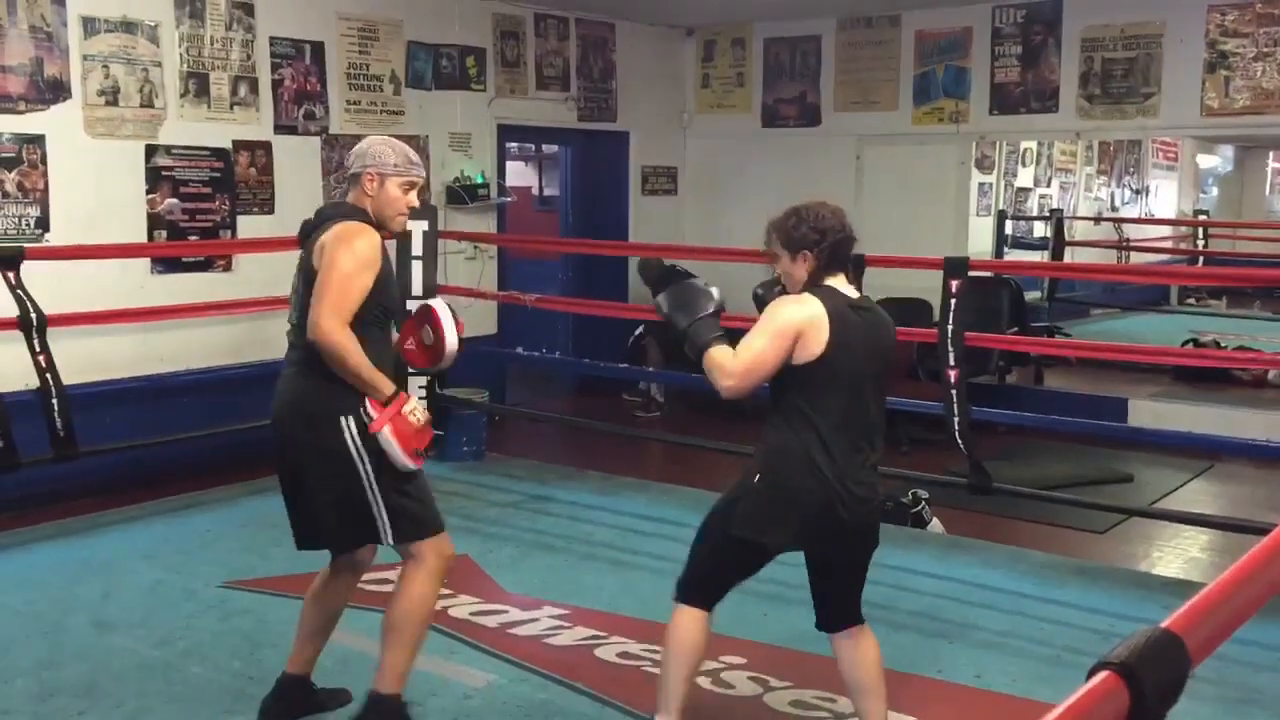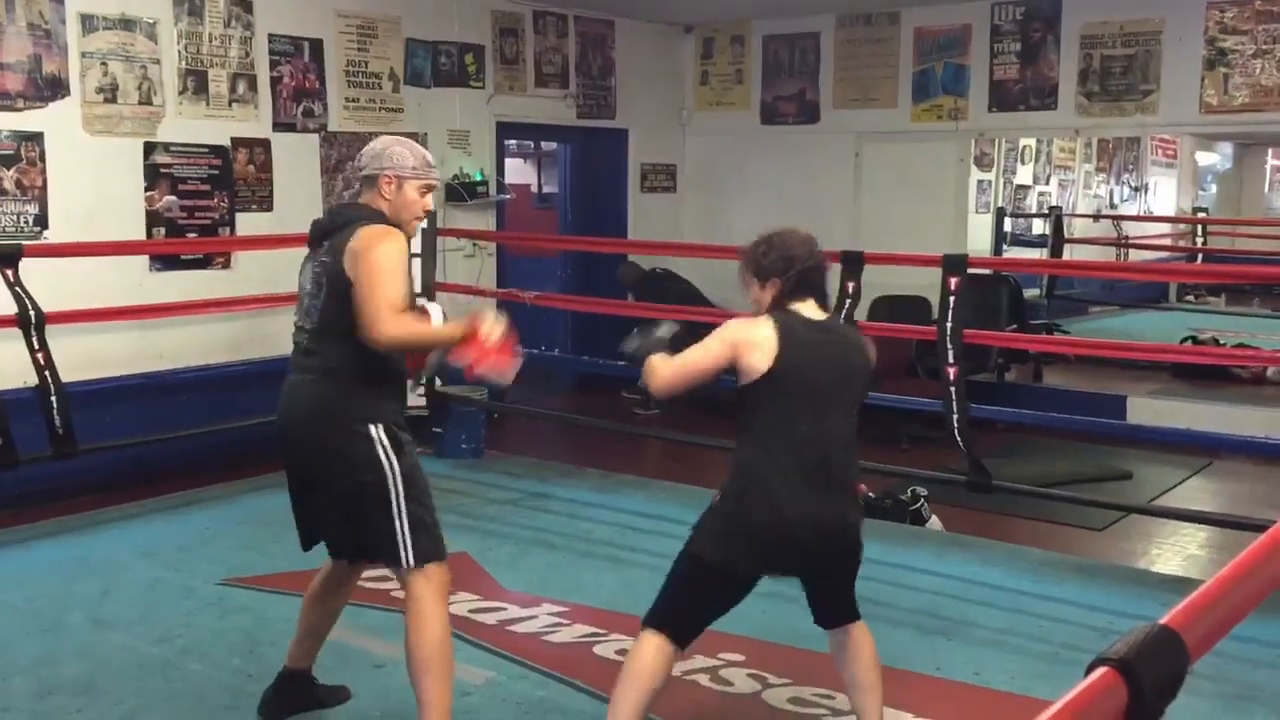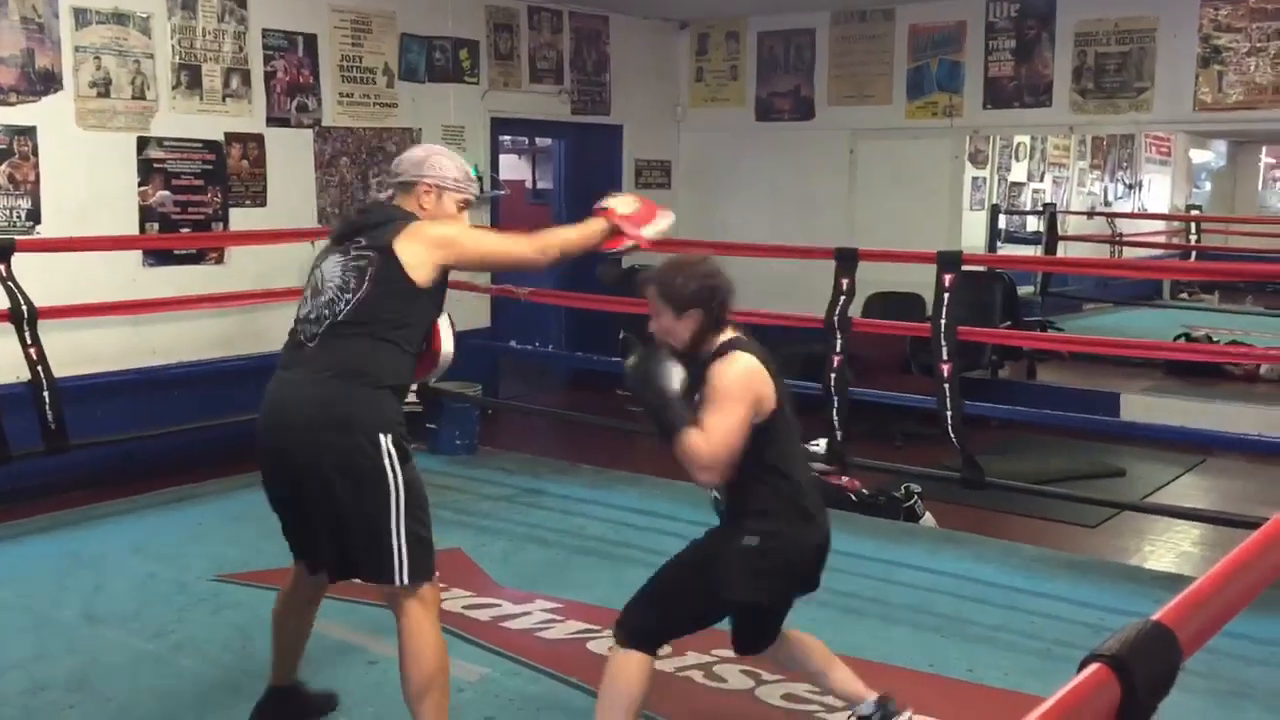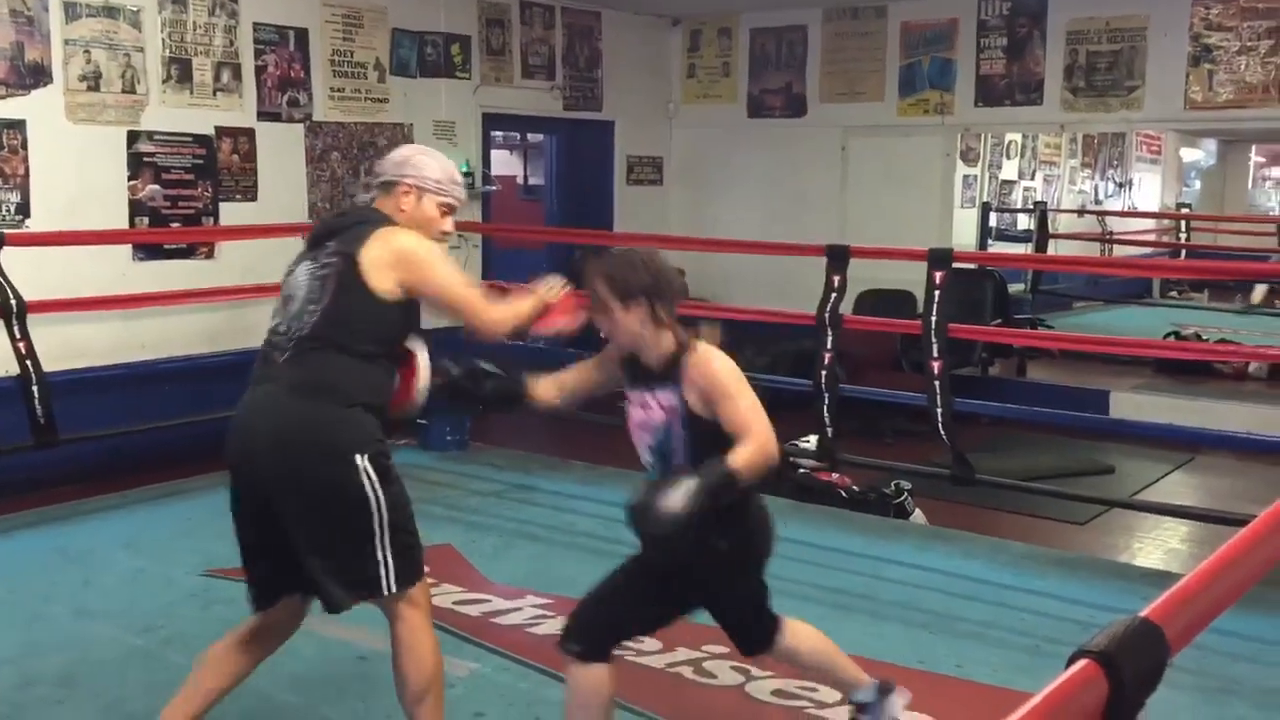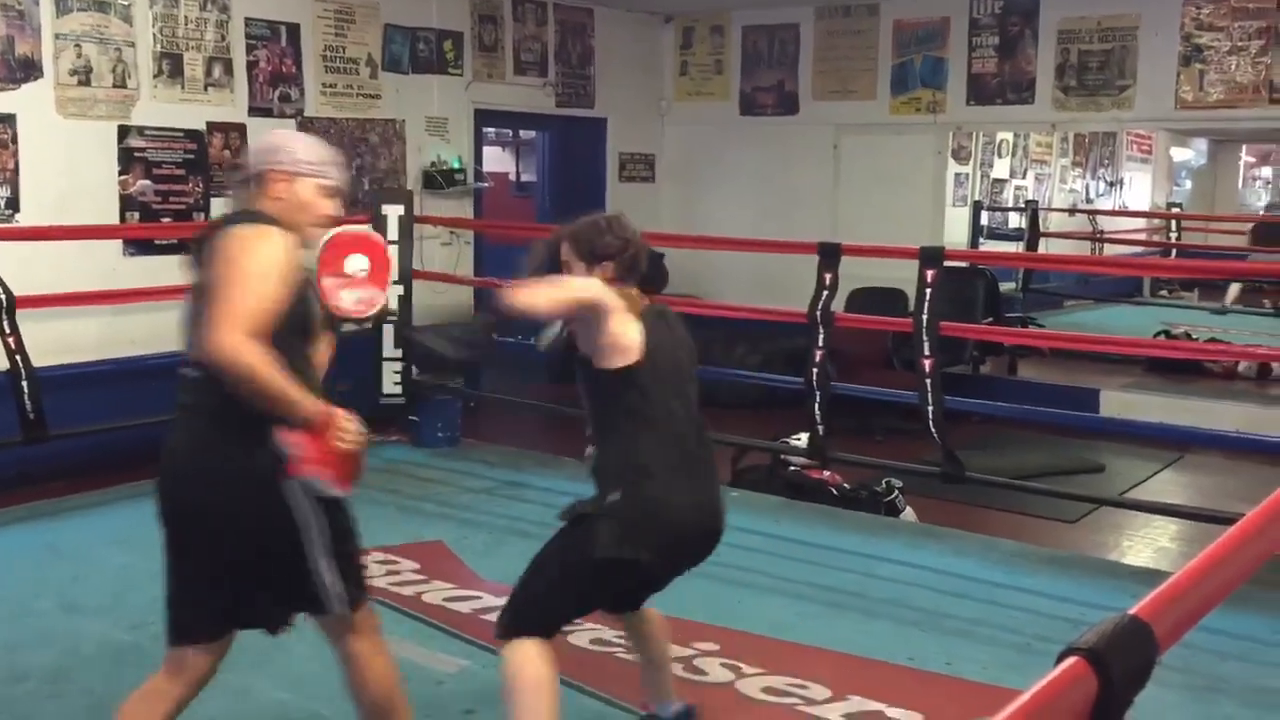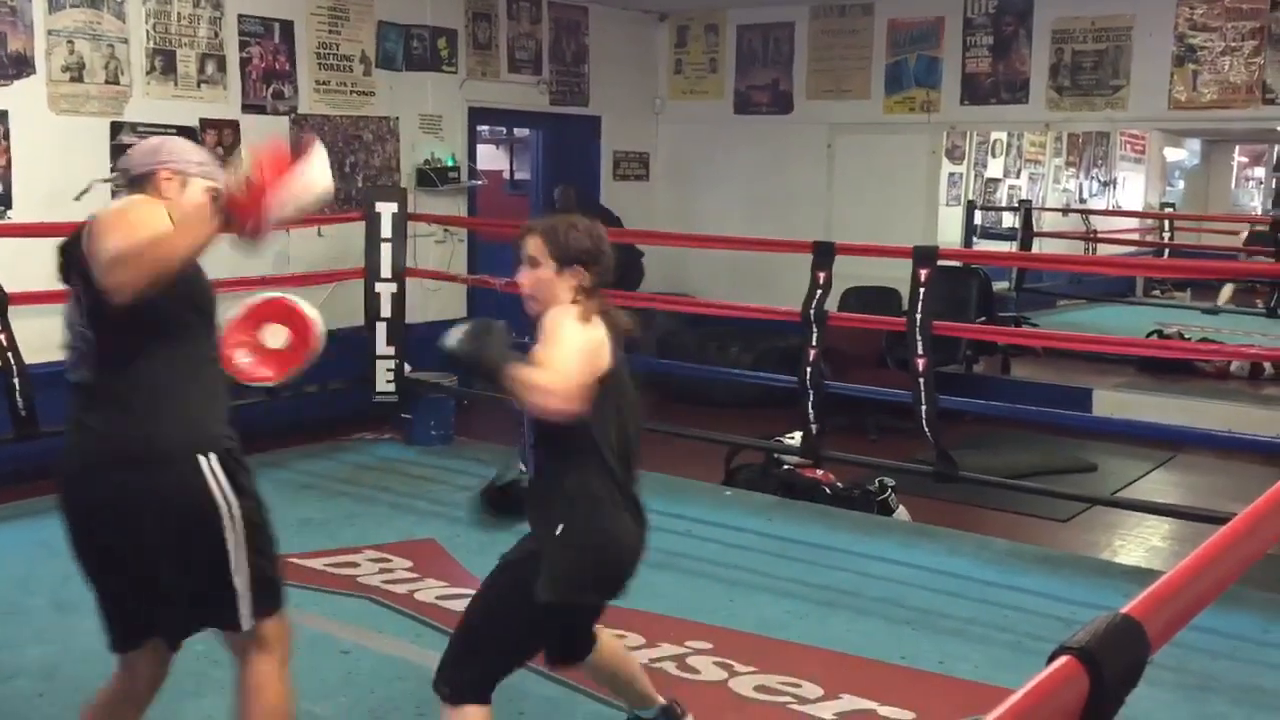
dt=0.2s
person 1, frame 1
left shoulder: (333, 234)
right shoulder: (357, 237)
right elbow: (328, 330)
left wrist: (401, 347)
right wrist: (387, 393)
left hip: (306, 411)
right hip: (333, 415)
left knee: (351, 556)
right knee: (429, 552)
person 1, frame 2
left shoulder: (334, 239)
right shoulder: (382, 240)
right elbow: (384, 330)
left wrist: (419, 328)
right wrist: (466, 334)
left hip: (306, 411)
right hip: (351, 420)
left knee: (350, 558)
right knee: (427, 577)
person 1, frame 3
left shoulder: (348, 238)
right shoulder: (426, 236)
right elbow: (539, 249)
right wrist: (612, 222)
left hip: (284, 414)
right hip: (351, 425)
left knee: (315, 566)
right knee: (415, 595)
person 1, frame 4
left shoulder: (328, 243)
right shoulder: (404, 248)
right elbow: (492, 321)
left wrist: (384, 370)
right wrist: (544, 297)
left hip: (260, 432)
right hip: (328, 444)
left knee: (273, 619)
right knee: (410, 602)
person 1, frame 5
left shoulder: (264, 249)
right shoulder: (258, 243)
right elbow: (229, 350)
left wrist: (326, 316)
right wrist: (319, 415)
left hip: (194, 469)
right hip: (258, 471)
left knee: (188, 663)
right knee: (354, 623)
person 1, frame 6
right shoulder: (129, 216)
right elbow: (123, 278)
left wrist: (229, 356)
right wrist: (223, 214)
left hip: (95, 473)
right hip: (176, 467)
left knee: (142, 666)
right knee: (263, 639)
person 2, frame 1
left shoulder: (795, 312)
right shoulder: (880, 324)
left elbow: (732, 380)
left wrist: (699, 324)
left hip: (784, 489)
right hip: (853, 497)
left knee: (693, 596)
right knee: (845, 621)
person 2, frame 2
left shoulder: (749, 334)
right shoulder: (859, 347)
left elbow: (664, 379)
left wrist: (648, 347)
left hip: (755, 514)
right hip: (833, 519)
left knee: (664, 627)
right knee: (843, 619)
person 2, frame 3
left shoulder: (731, 371)
right shoulder: (727, 356)
left elbow: (707, 468)
left wrist: (668, 405)
left hip: (762, 539)
right hip: (793, 532)
left knee: (638, 631)
right knee: (759, 637)
person 2, frame 4
left shoulder: (702, 363)
right shoulder: (620, 360)
left elbow: (763, 448)
right elbow: (552, 390)
left wrist: (698, 490)
right wrist: (503, 386)
left hip: (716, 536)
right hip: (713, 531)
left knee: (584, 640)
right knee: (758, 632)
person 2, frame 5
left shoulder: (609, 312)
right shoulder: (668, 331)
left elbow: (564, 294)
left hip: (643, 509)
right hip: (695, 511)
left knee: (522, 628)
right knee: (620, 596)
person 2, frame 6
left shoulder: (570, 324)
right shoulder: (593, 330)
left elbow: (557, 398)
left wrist: (494, 358)
right wrist: (529, 487)
left hip: (577, 535)
right hip: (611, 528)
left knee: (460, 676)
right knee: (567, 641)
